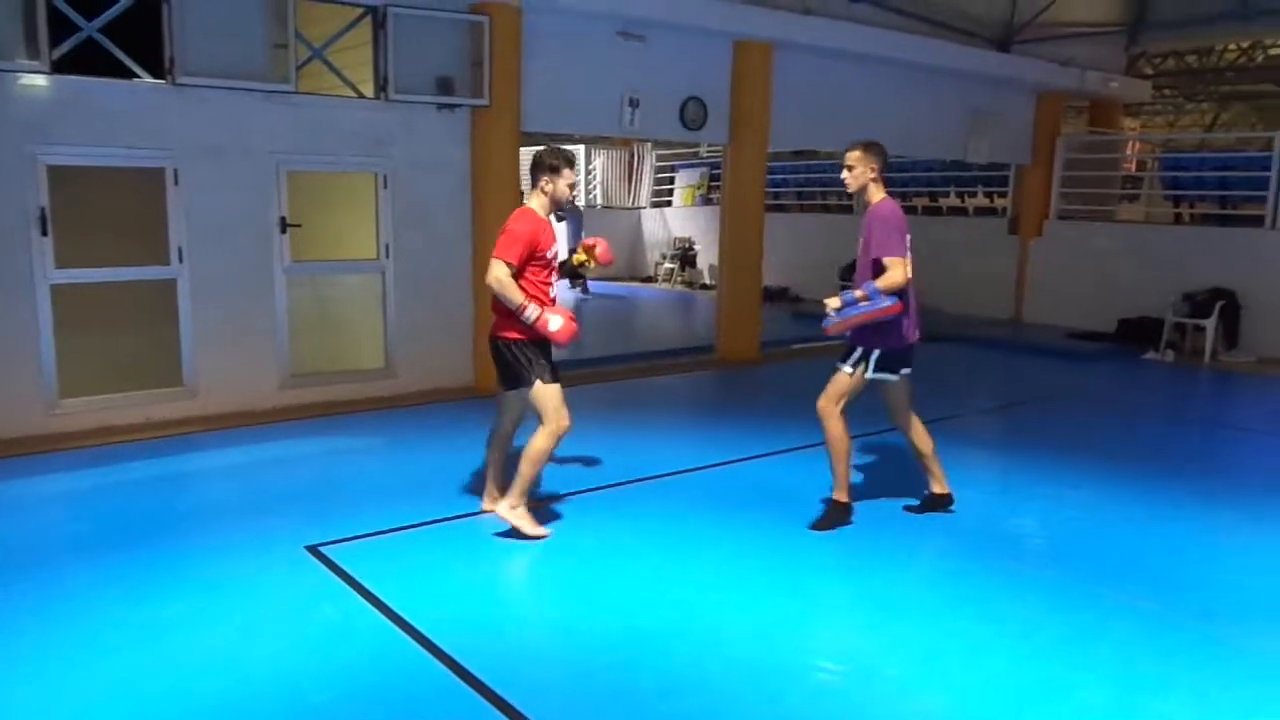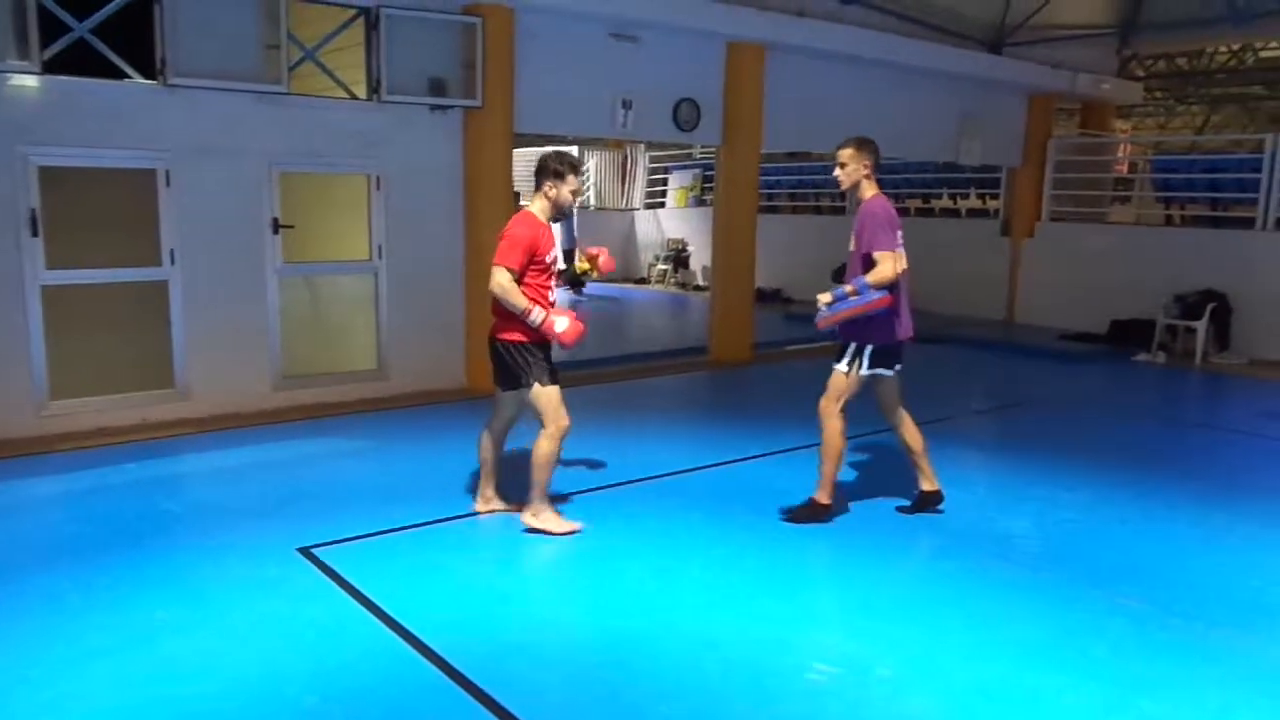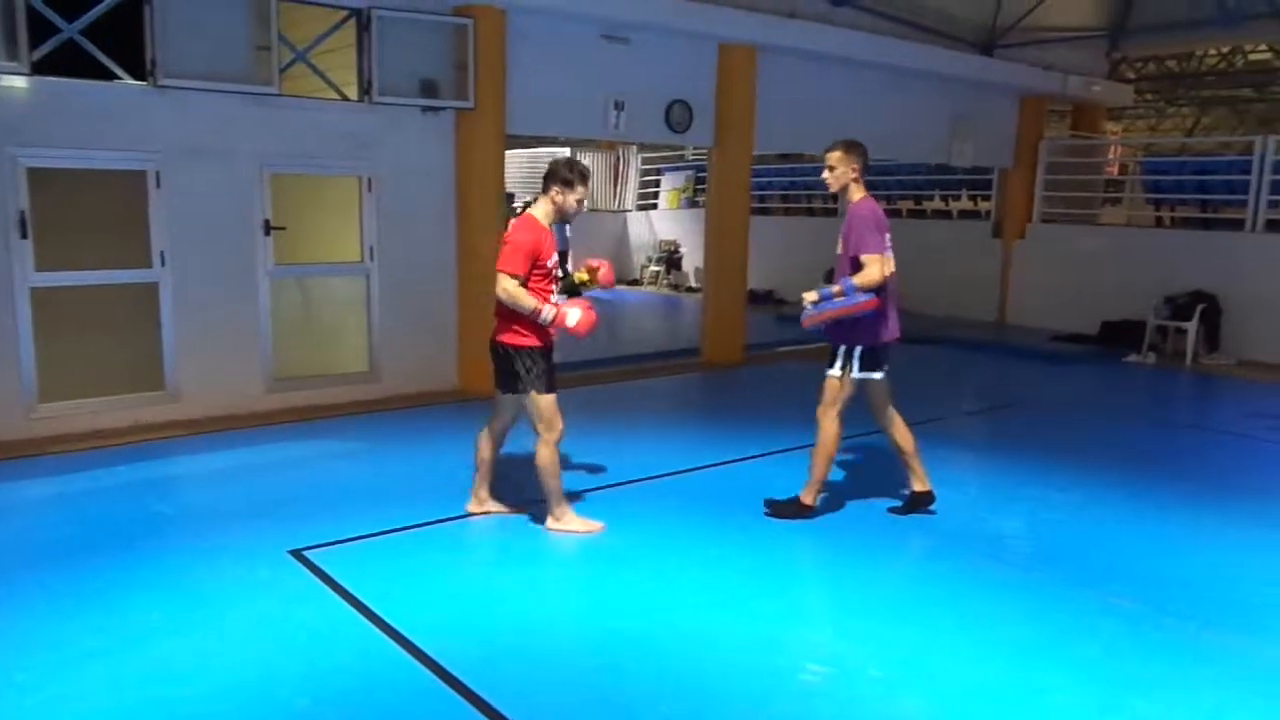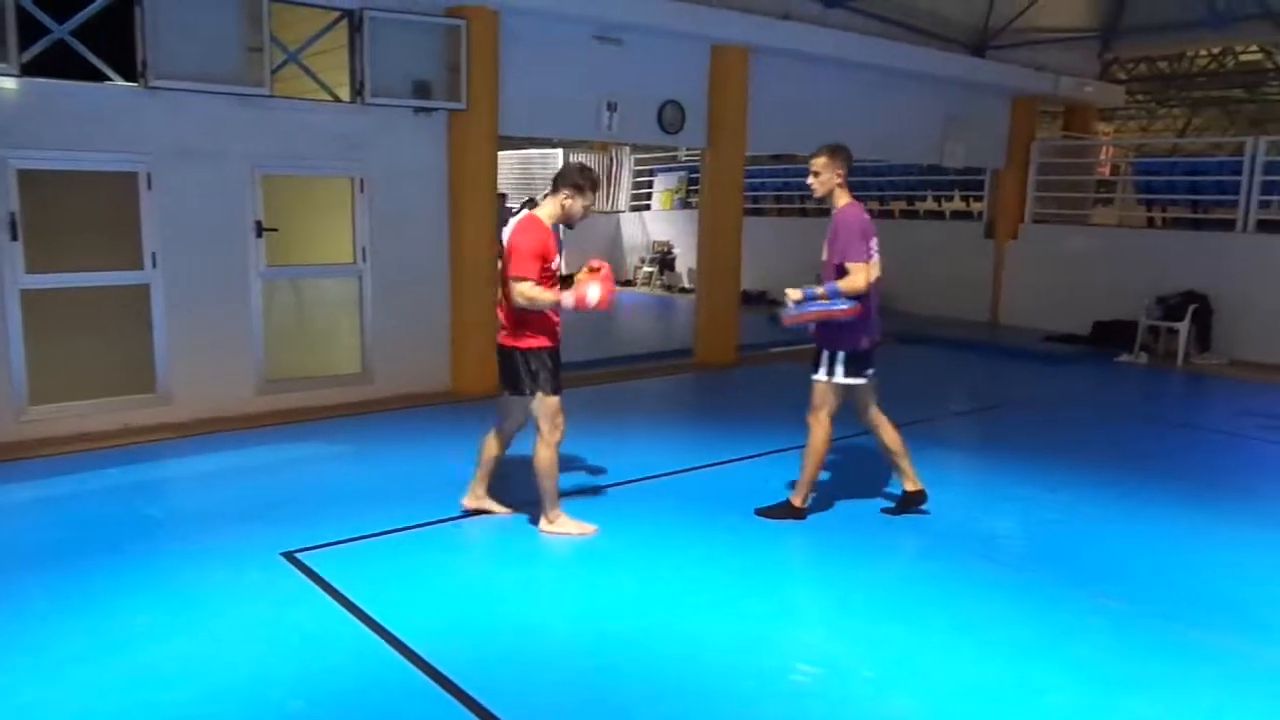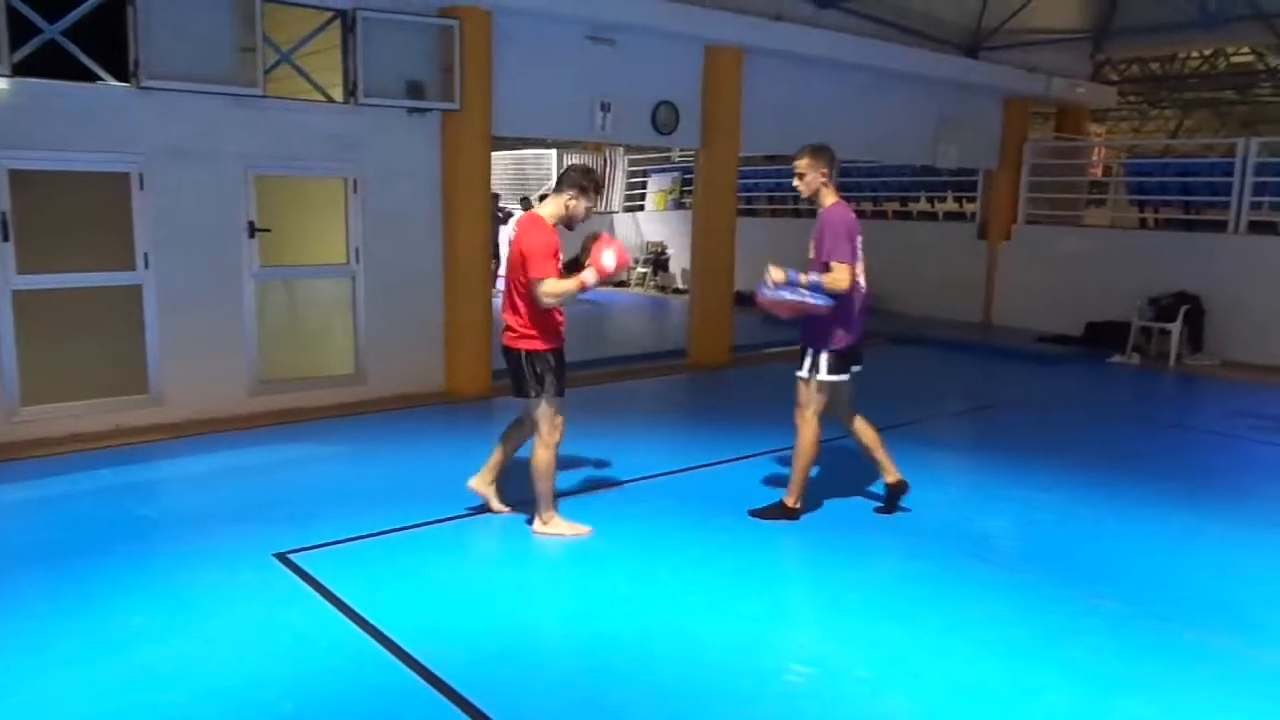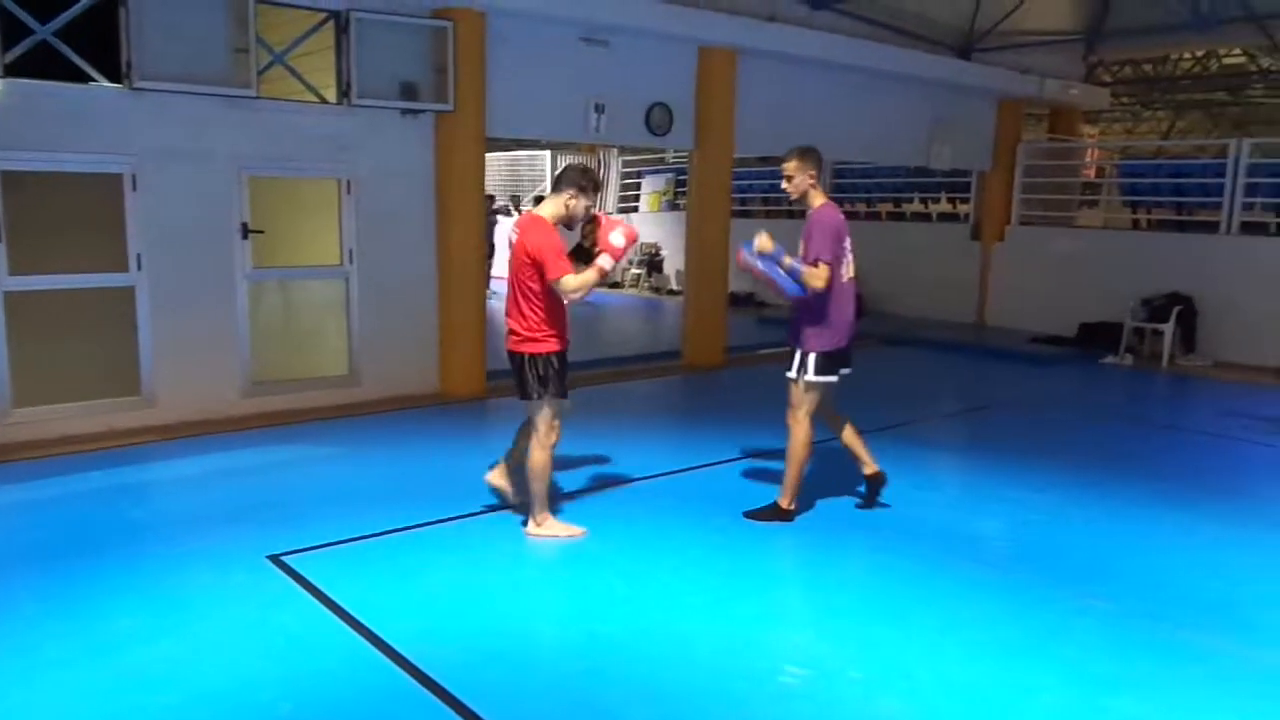
dt=0.1s
person 1, frame 1
left shoulder: (883, 215)
right shoulder: (883, 213)
left elbow: (896, 276)
left wrist: (847, 299)
right wrist: (854, 300)
left hip: (880, 335)
right hip: (891, 333)
left knee: (829, 406)
right knee: (903, 414)
left ankle: (841, 499)
right ankle: (939, 489)
person 1, frame 2
left shoulder: (874, 211)
right shoulder: (878, 208)
left elbow: (887, 271)
left wrist: (838, 294)
right wrist: (846, 297)
left hip: (872, 331)
right hip: (883, 329)
left knee: (830, 406)
right knee: (893, 409)
left ankle: (823, 499)
right ankle: (929, 488)
person 1, frame 3
left shoulder: (861, 214)
right shoulder: (869, 211)
left elbow: (875, 274)
left wrist: (824, 295)
right wrist: (834, 295)
left hip: (860, 334)
right hip: (873, 330)
left knee: (828, 412)
right knee: (884, 411)
left ankle: (808, 500)
right ankle: (921, 487)
person 1, frame 4
left shoulder: (846, 220)
right shoulder: (854, 216)
left elbow: (859, 281)
left wrist: (808, 294)
right wrist: (820, 297)
left hip: (843, 338)
right hip: (855, 334)
left knee: (818, 417)
right knee: (870, 413)
left ankle: (798, 502)
right ankle: (912, 487)
person 1, frame 5
left shoulder: (832, 220)
right shoulder: (840, 214)
left elbow: (840, 283)
left wrist: (790, 278)
right wrist: (800, 278)
left hip: (828, 334)
right hip: (841, 332)
left knee: (806, 415)
right knee: (844, 411)
left ankle: (792, 502)
right ankle: (892, 477)
person 1, frame 6
left shoulder: (821, 220)
right shoulder: (829, 215)
left elbow: (818, 281)
left wrist: (776, 254)
right wrist: (784, 261)
left hip: (818, 335)
right hip: (833, 332)
left knee: (798, 416)
right knee: (825, 409)
left ankle: (785, 504)
right ankle: (870, 470)
person 2, frame 1
left shoulder: (541, 222)
right shoulder: (525, 224)
right elbow: (496, 278)
right wrist: (537, 316)
left hip: (522, 338)
right hip: (520, 339)
left knee: (509, 419)
right knee: (557, 421)
left ankle: (492, 495)
right ankle: (514, 502)
person 2, frame 2
left shoulder: (541, 227)
right shoulder: (524, 228)
right elbow: (499, 284)
right wrist: (543, 319)
left hip: (521, 340)
right hip: (519, 341)
left knee: (501, 420)
right knee: (557, 423)
left ankle: (486, 496)
right ankle: (537, 509)
person 2, frame 3
left shoulder: (539, 229)
right shoulder: (525, 232)
right elbow: (505, 291)
right wrist: (552, 314)
left hip: (518, 342)
right hip: (523, 344)
left knee: (500, 421)
right knee: (550, 428)
left ankle: (480, 496)
right ankle: (559, 513)
person 2, frame 4
left shoulder: (540, 229)
right shoulder: (532, 233)
right elbow: (522, 295)
left wrist: (574, 283)
right wrist: (572, 298)
left hip: (524, 344)
right hip: (530, 346)
left knee: (509, 422)
right knee: (551, 430)
left ankle: (477, 493)
right ankle: (552, 516)
person 2, frame 5
left shoulder: (532, 225)
right shoulder: (539, 234)
right elbow: (549, 293)
left wrist: (579, 273)
right wrist: (591, 275)
left hip: (525, 342)
right hip: (536, 346)
left knee: (530, 419)
right knee: (549, 430)
left ankle: (485, 479)
right ankle: (545, 517)
person 2, frame 6
left shoulder: (528, 224)
right shoulder: (541, 235)
right elbow: (571, 288)
right wrist: (607, 258)
left hip: (531, 343)
right hip: (540, 347)
left knee: (543, 419)
right knee: (547, 431)
left ankle: (503, 471)
right ankle: (540, 520)
